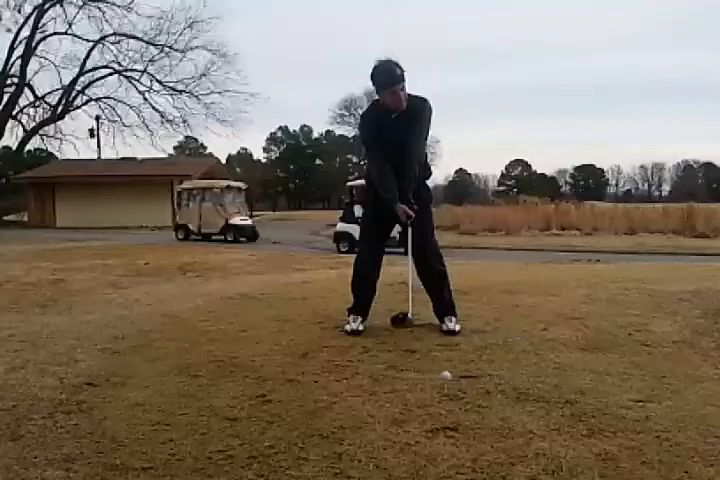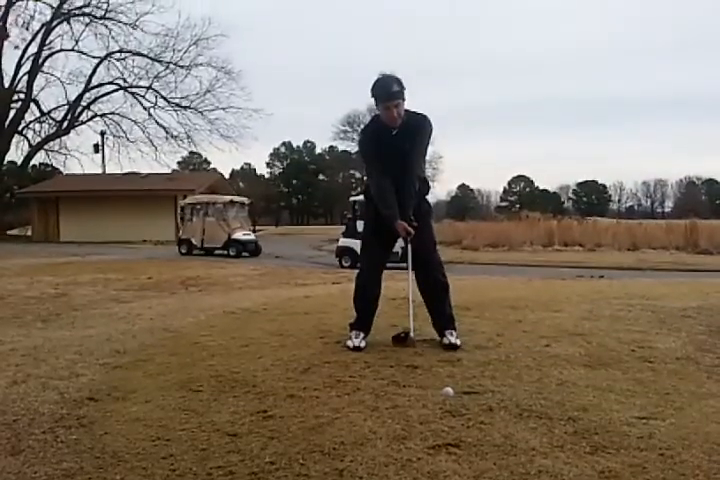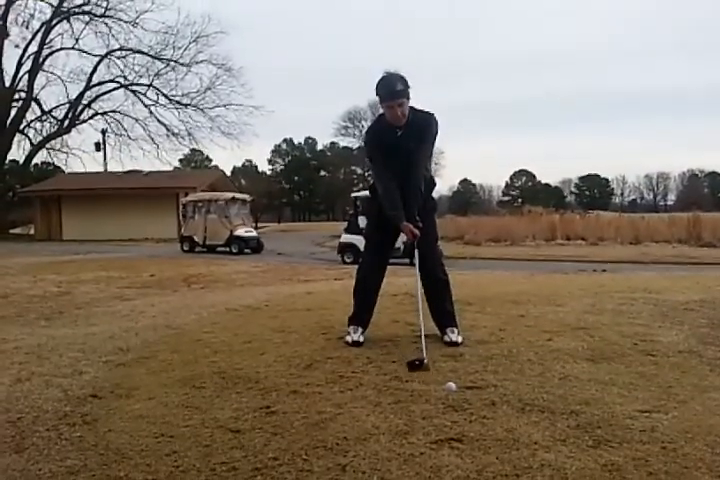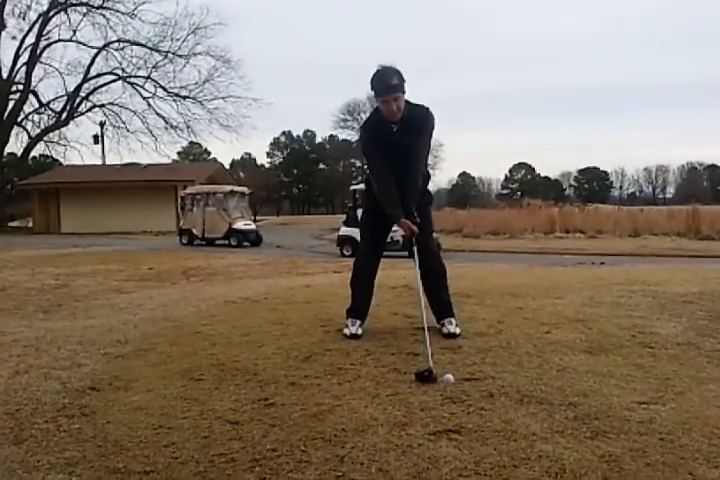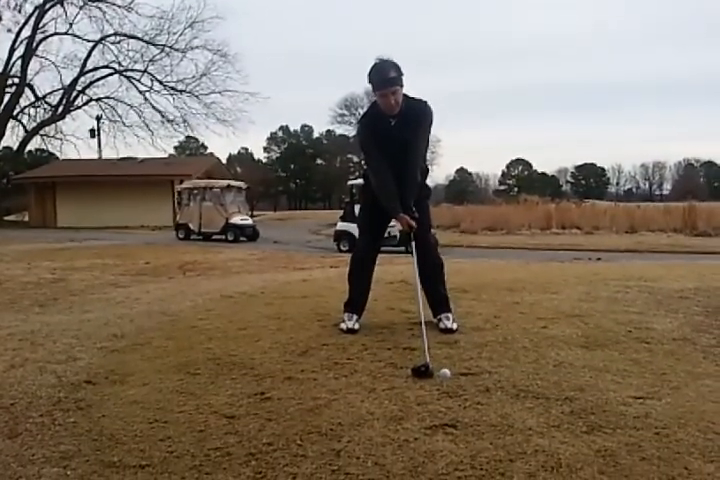
dt=1s
person 1, frame 1
left shoulder: (421, 108)
right shoulder: (369, 119)
left elbow: (414, 155)
right elbow: (378, 164)
left wrist: (407, 197)
right wrist: (395, 203)
left hip: (414, 188)
right hip: (381, 191)
left knee: (427, 250)
right knee: (368, 250)
left ankle: (446, 313)
right ankle: (358, 312)
person 1, frame 2
left shoulder: (421, 124)
right shoulder: (369, 134)
left elbow: (413, 171)
right elbow: (377, 180)
left wrist: (406, 213)
right wrist: (394, 219)
left hip: (414, 202)
right hip: (380, 206)
left knee: (429, 263)
right knee: (370, 265)
left ankle: (446, 327)
right ankle: (360, 328)
person 1, frame 3
left shoulder: (426, 123)
right shoulder: (374, 133)
left elbow: (419, 170)
right elbow: (384, 180)
left wrist: (412, 215)
right wrist: (400, 220)
left hip: (420, 199)
right hip: (384, 202)
left knee: (431, 260)
right knee: (372, 260)
left ankle: (448, 324)
right ankle: (357, 323)
person 1, frame 4
left shoulder: (422, 117)
right shoulder: (370, 128)
left elbow: (417, 166)
right elbow: (380, 176)
left wrist: (410, 210)
right wrist: (398, 217)
left hip: (415, 192)
right hip: (380, 195)
left knee: (428, 251)
right knee: (367, 252)
left ankle: (445, 315)
right ankle: (355, 316)
person 1, frame 5
left shoulder: (421, 111)
right shoulder: (367, 123)
left elbow: (415, 161)
right elbow: (378, 171)
left wrist: (408, 205)
right wrist: (396, 212)
left hip: (413, 187)
right hip: (378, 190)
left knee: (426, 245)
right knee: (365, 245)
left ankle: (442, 310)
right ankle: (352, 311)
